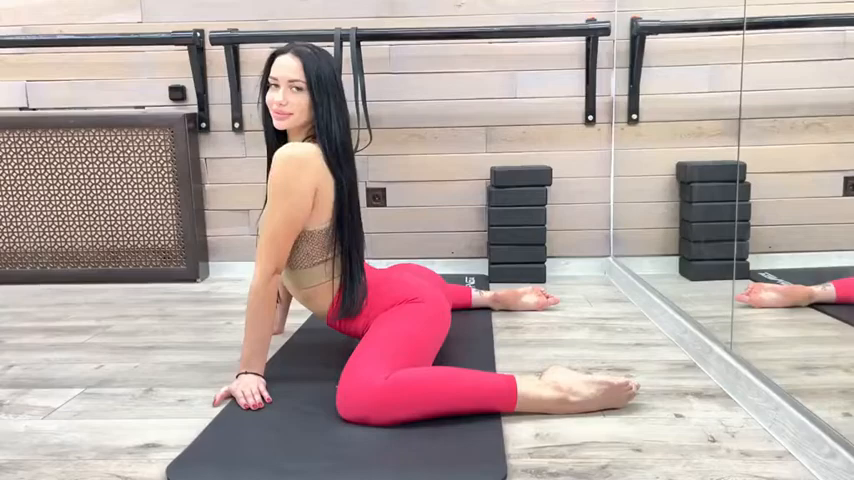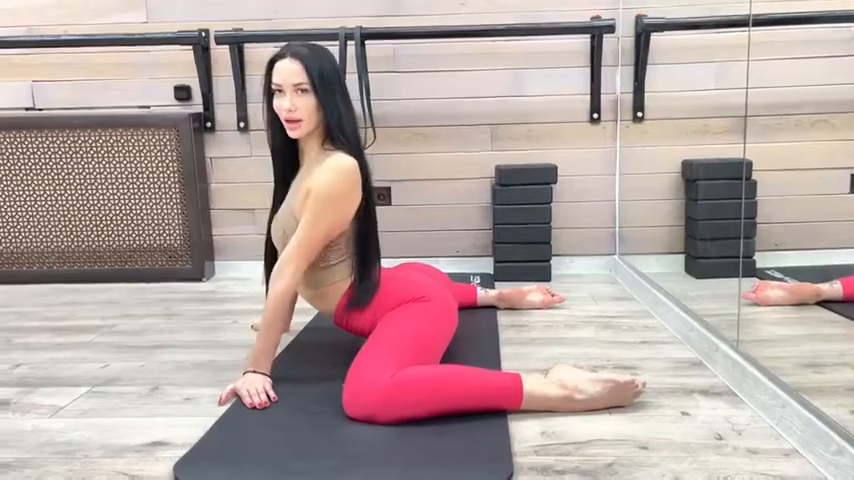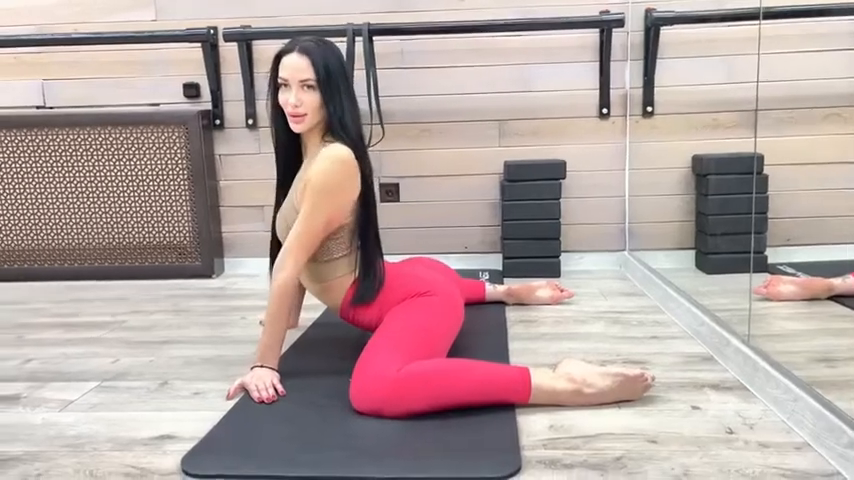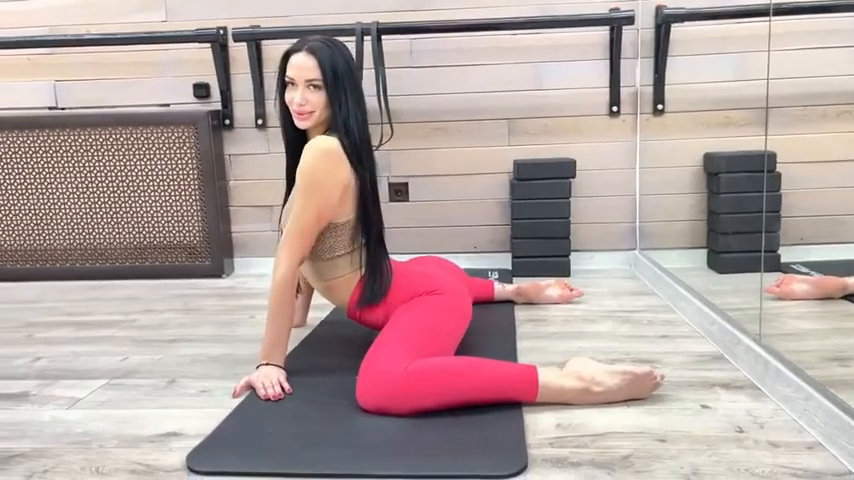
dt=0.5s
person 1, frame 1
left shoulder: (295, 159)
right shoulder: (313, 156)
left elbow: (265, 272)
right elbow: (288, 260)
left wrist: (250, 369)
right wrist: (277, 318)
left hip: (403, 303)
right hip: (388, 287)
left knee: (360, 398)
left ankle: (549, 389)
right ankle: (494, 297)
person 1, frame 2
left shoulder: (337, 170)
right shoulder: (305, 160)
left elbow: (287, 272)
right elbow: (292, 265)
left wrist: (257, 369)
right wrist: (277, 319)
left hip: (409, 303)
right hip: (398, 287)
left knee: (367, 396)
left ankle: (554, 388)
right ankle: (496, 296)
person 1, frame 3
left shoulder: (334, 160)
right shoulder: (308, 153)
left elbow: (289, 266)
right elbow: (304, 259)
left wrist: (264, 363)
right wrist: (289, 314)
left hip: (415, 296)
right hip: (404, 281)
left knee: (375, 390)
left ankle: (565, 383)
right ankle: (505, 291)
person 1, frame 4
left shoulder: (323, 153)
right shoulder: (328, 149)
left elbow: (289, 261)
right elbow: (311, 254)
left wrist: (270, 360)
right wrist: (298, 311)
left hip: (423, 296)
right hip: (415, 280)
left knee: (381, 387)
left ankle: (573, 381)
right ankle: (515, 290)
